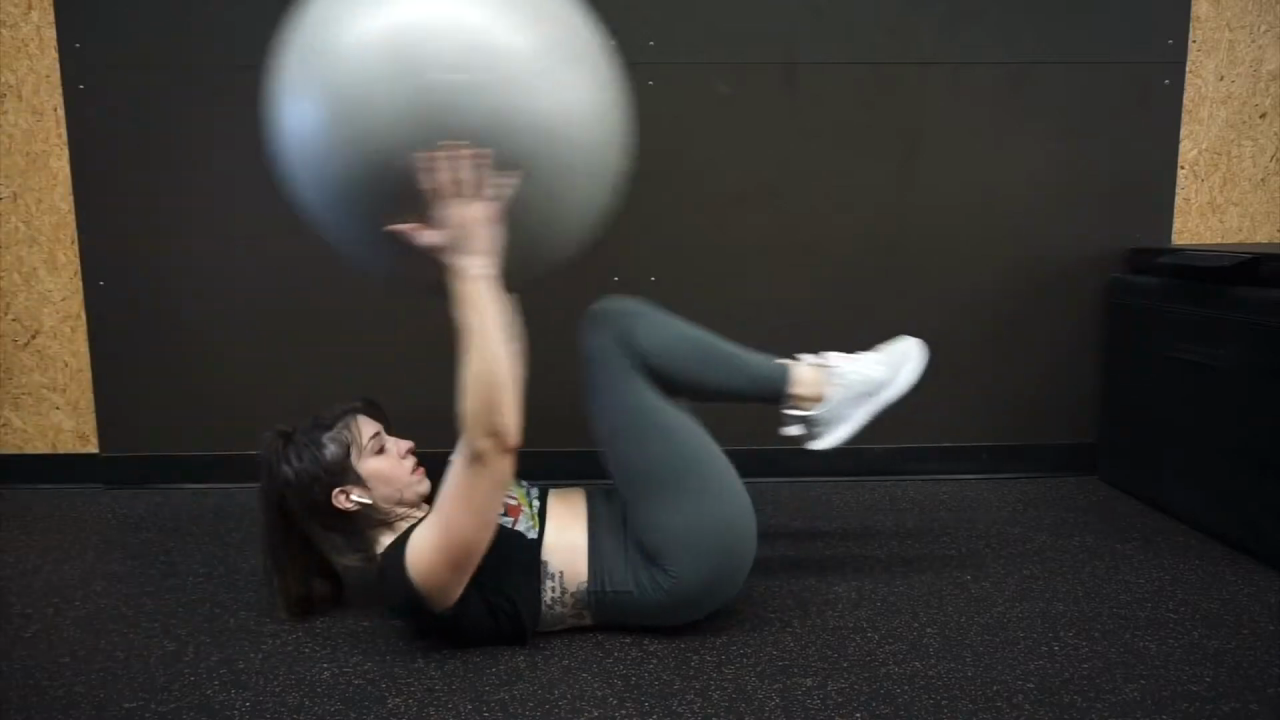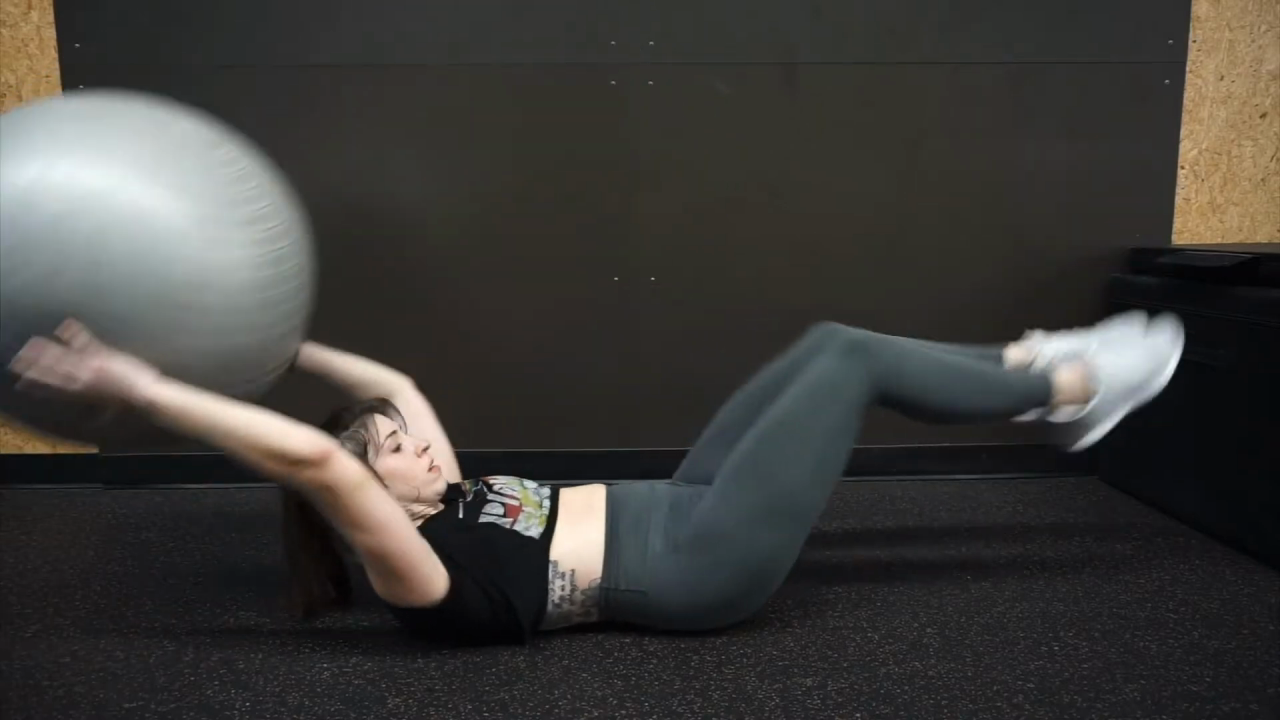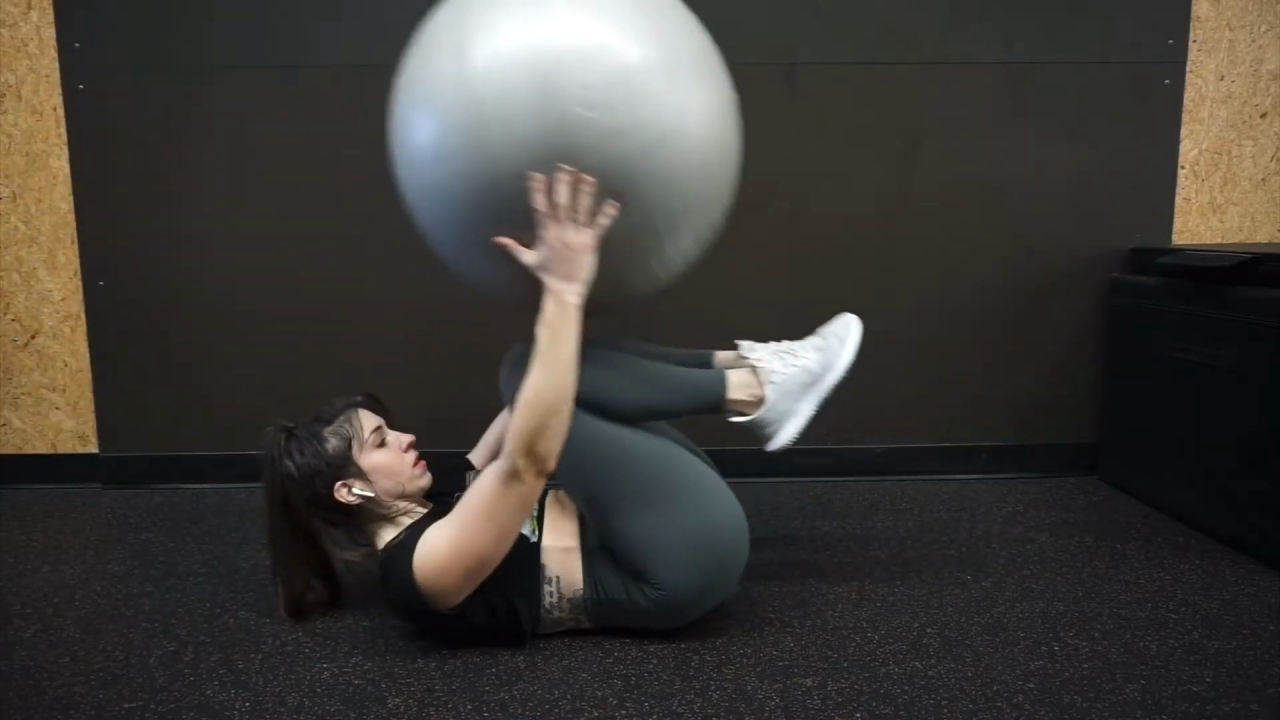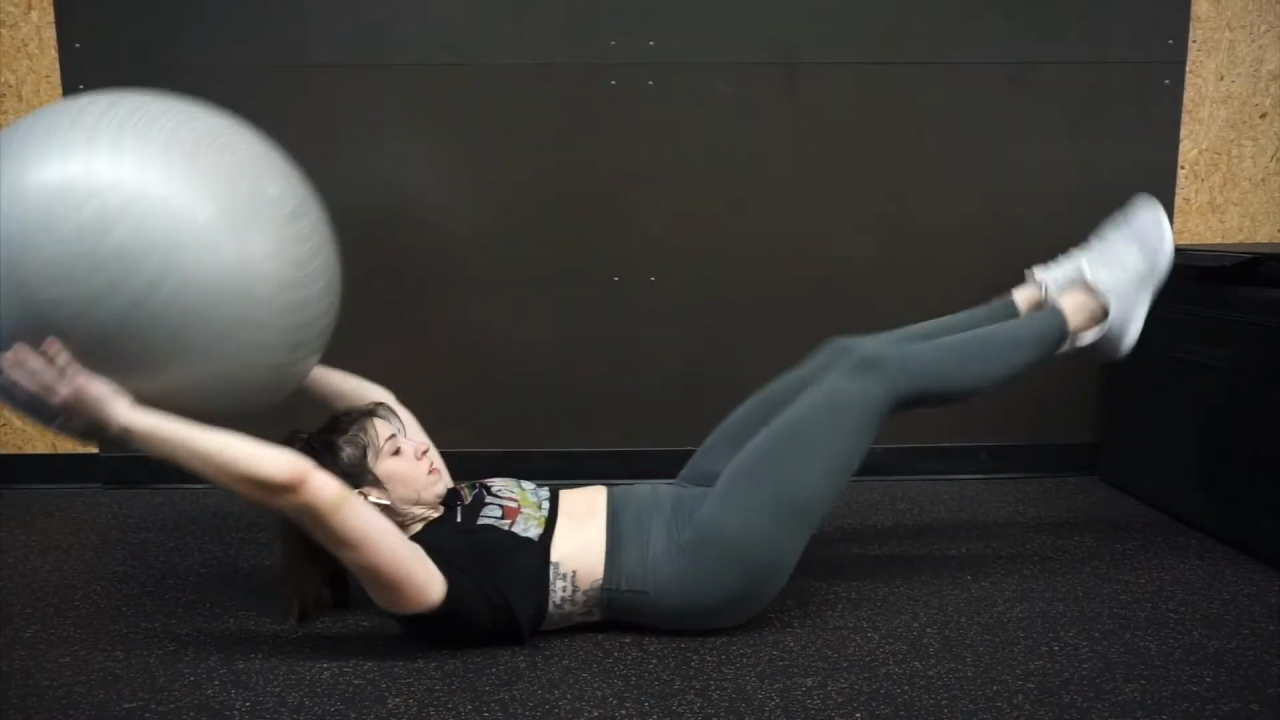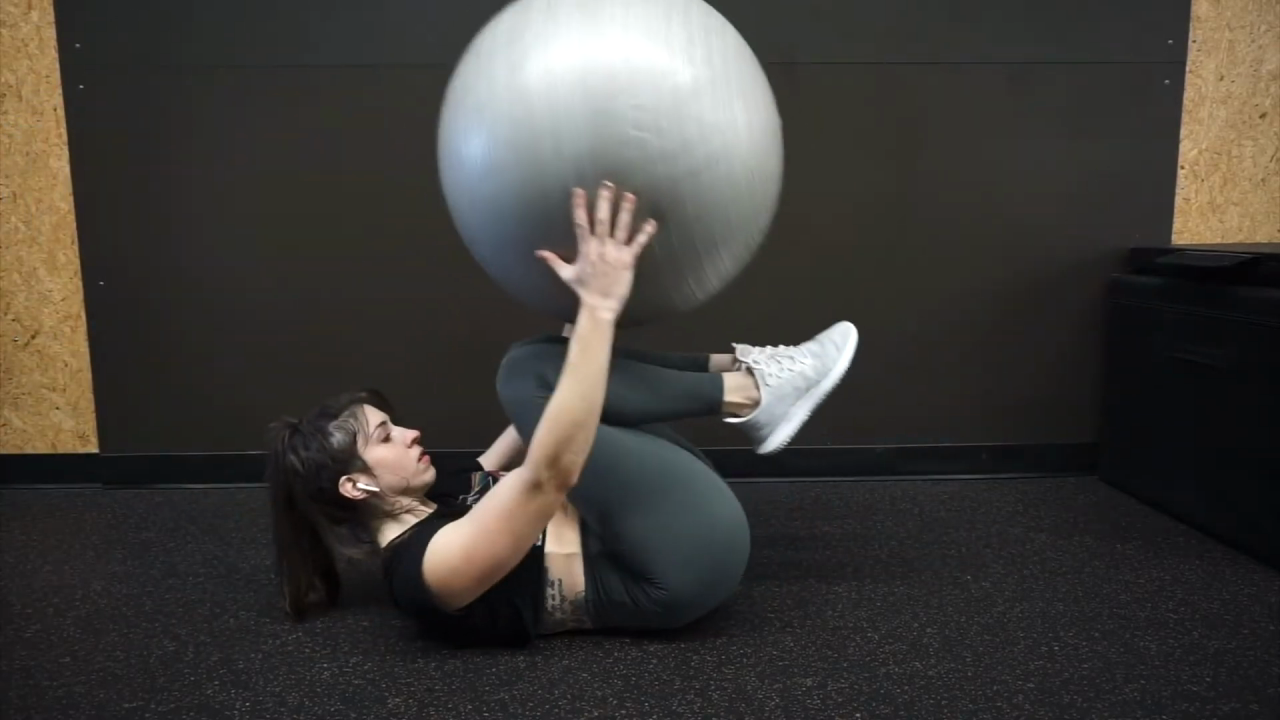
dt=1s
person 1, frame 1
left shoulder: (427, 515)
right shoulder: (420, 571)
left elbow: (497, 396)
right elbow: (494, 435)
left wrist: (478, 266)
right wrist: (472, 265)
left hip: (690, 543)
right hip: (697, 560)
left knee: (610, 339)
right knee: (608, 322)
left ankle: (808, 381)
right ankle: (814, 390)
person 1, frame 2
left shoulder: (446, 511)
right shoulder: (420, 582)
left elbow: (395, 387)
right elbow: (315, 454)
right wrist: (143, 388)
left hip: (681, 514)
right hip: (705, 564)
left knee: (830, 346)
right knee: (849, 360)
left ankle: (1037, 365)
right ankle: (1070, 388)
person 1, frame 3
left shoulder: (437, 504)
right shoulder: (425, 567)
left elbow: (520, 433)
right elbow: (534, 455)
left wrist: (560, 286)
right wrist: (564, 288)
left hip: (682, 534)
right hip: (689, 558)
left knee: (543, 368)
right knee: (535, 370)
left ankle: (746, 372)
right ankle: (751, 388)
person 1, frame 4
left shoulder: (436, 515)
right shoulder: (424, 587)
left elbow: (381, 400)
right elbow: (296, 480)
right wrist: (126, 414)
left hip: (688, 513)
right hip: (710, 563)
left knee: (846, 361)
right knee: (859, 367)
left ankle: (1052, 295)
right ankle: (1085, 309)
person 1, frame 5
left shoulder: (437, 502)
right shoulder: (428, 568)
left elbow: (545, 432)
right elbow: (553, 471)
left wrist: (595, 304)
right wrist: (600, 304)
left hip: (673, 526)
right hip: (690, 556)
left knee: (539, 372)
right knee: (528, 374)
left ankle: (739, 373)
right ankle: (747, 393)
